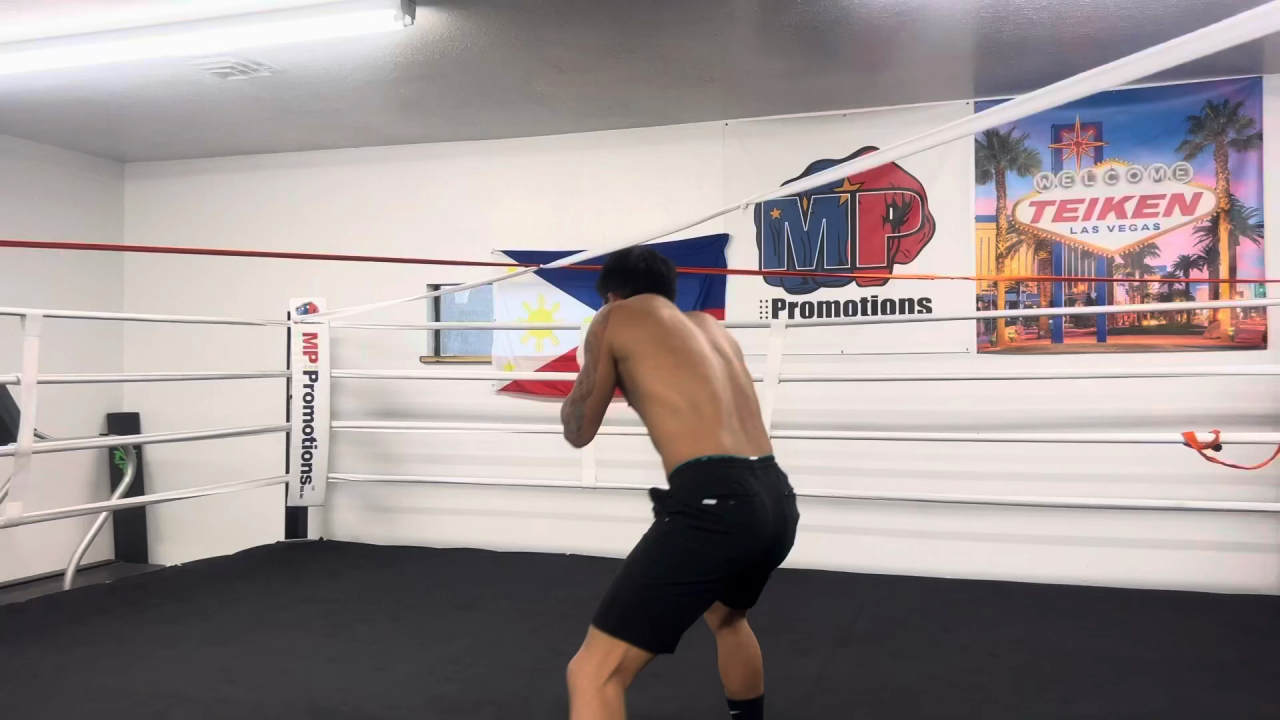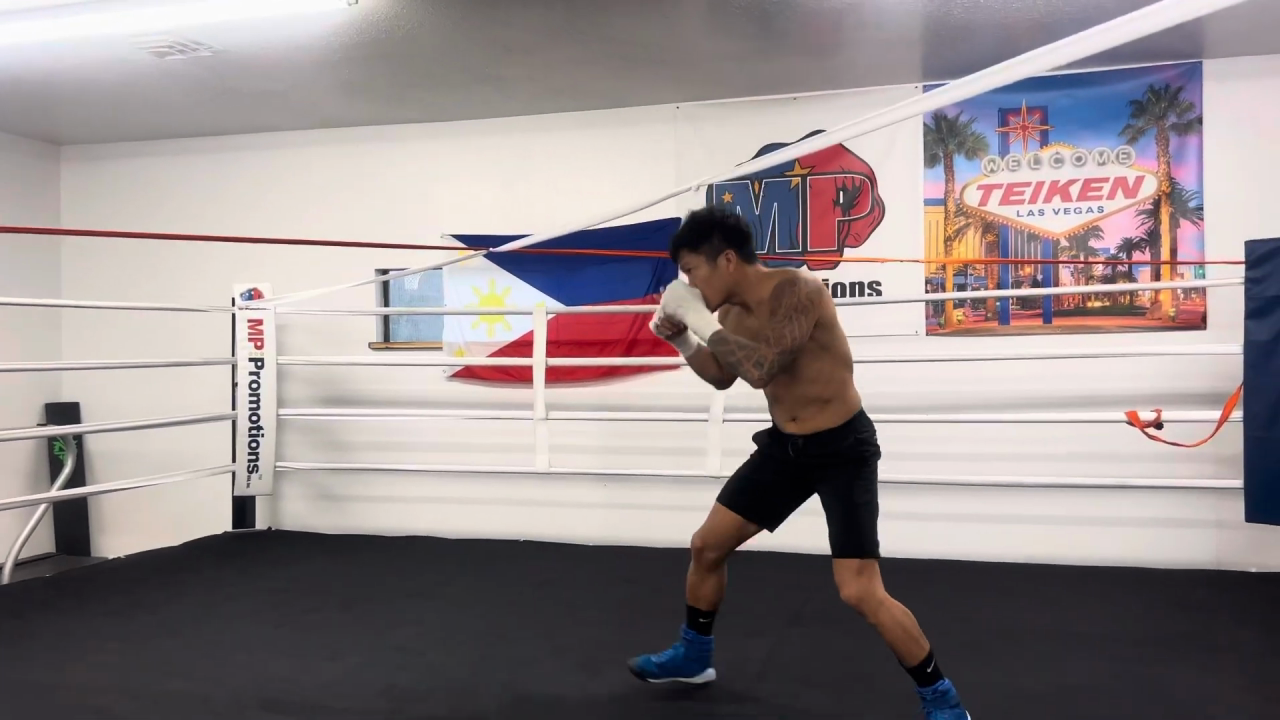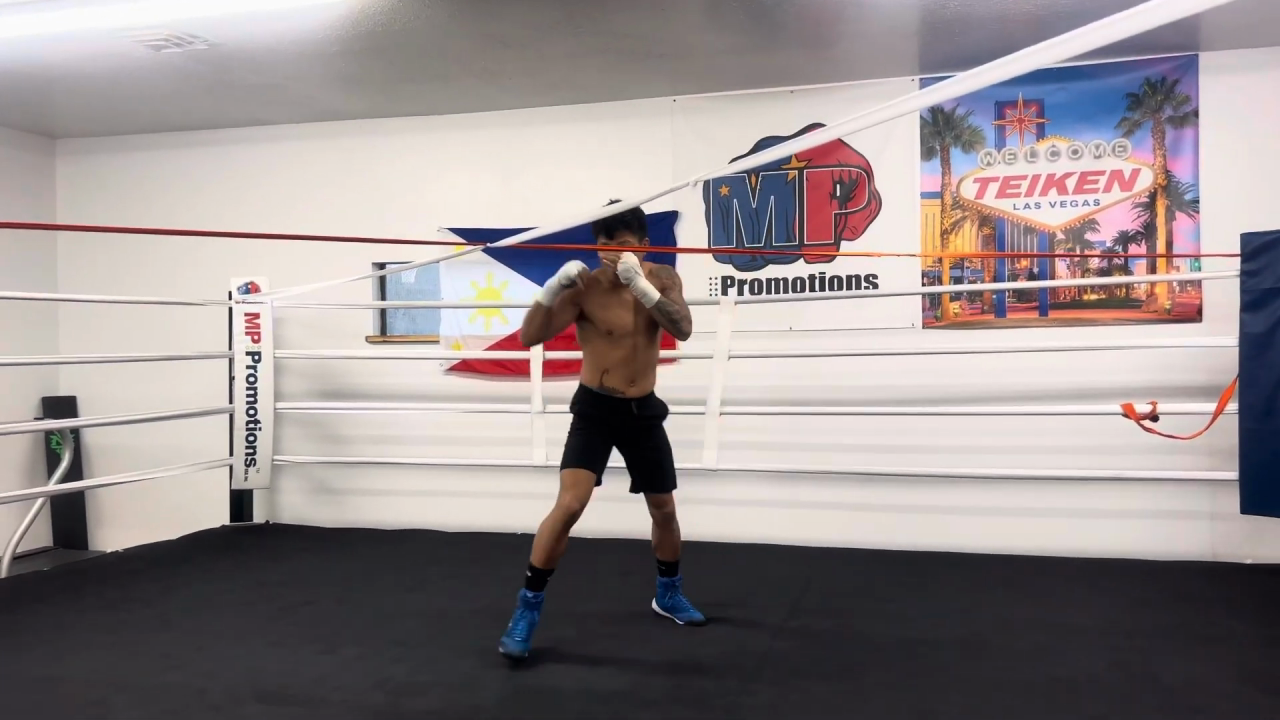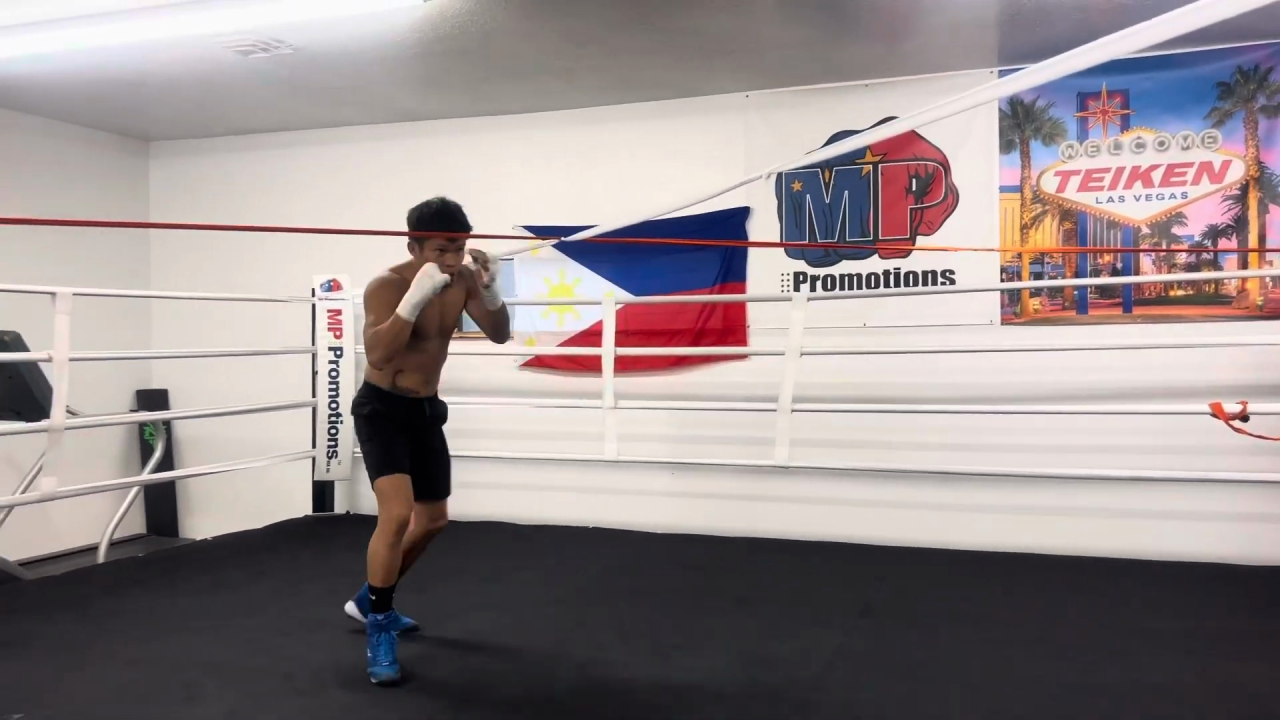
dt=1s
person 1, frame 1
left shoulder: (618, 318)
right shoulder: (712, 327)
left elbow: (579, 430)
left wrist: (589, 358)
left hip: (712, 505)
right hip: (773, 501)
left knee: (592, 676)
right knee: (723, 613)
person 1, frame 2
left shoulder: (797, 290)
right shoulder: (735, 309)
left elbow: (761, 370)
right elbow: (723, 376)
left wrist: (699, 319)
right wrist: (681, 336)
left hip: (843, 449)
right hip: (784, 447)
left knee: (860, 590)
right knee: (706, 546)
right ankle: (692, 655)
person 1, frame 3
left shoulder: (662, 277)
right shoulder: (583, 287)
left elbow: (682, 328)
right elbow: (531, 334)
left wrist: (642, 286)
right wrist: (556, 286)
left hip: (643, 411)
right hip: (594, 408)
left knee: (664, 511)
right knee: (568, 507)
left ankle: (668, 594)
right ankle: (526, 611)
person 1, frame 4
left shoulder: (462, 281)
right shoulder: (386, 286)
left elbow: (500, 334)
right elbow: (376, 353)
left wrist: (490, 287)
right wrist: (418, 294)
left hip: (424, 410)
right hip: (381, 409)
left knee: (433, 519)
right knee: (395, 516)
left ankle: (369, 601)
right ankle: (379, 633)
